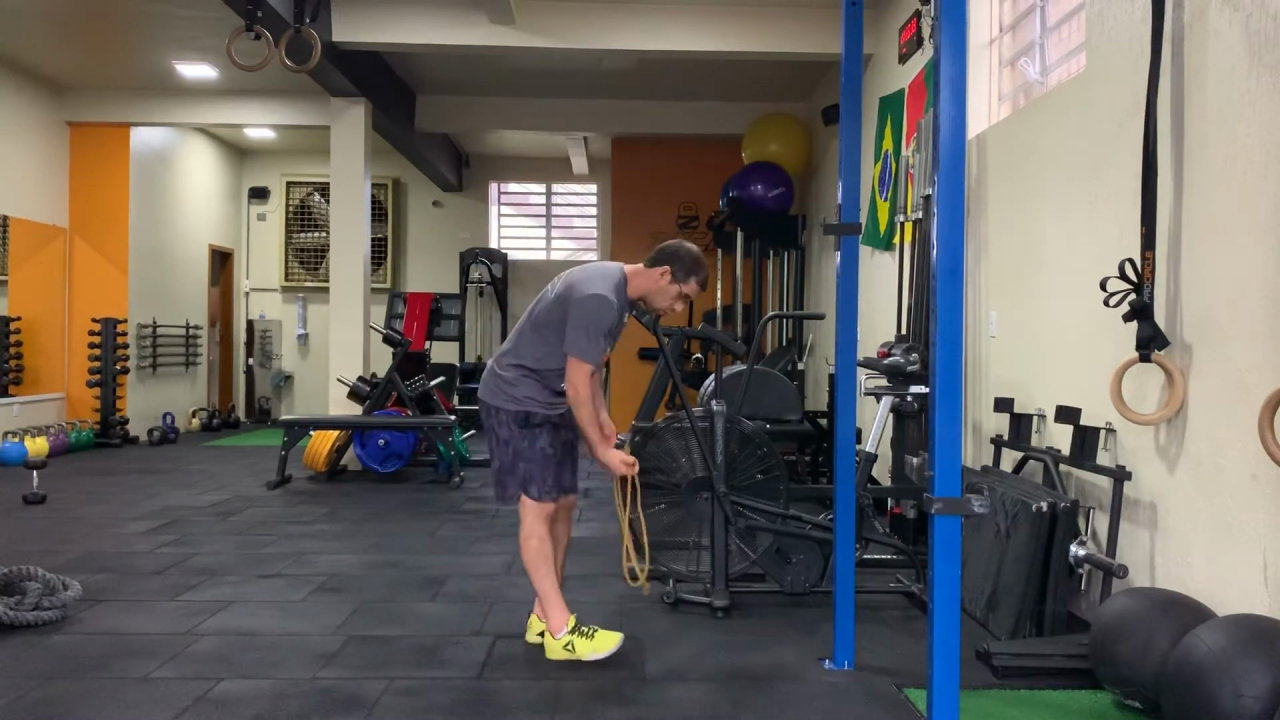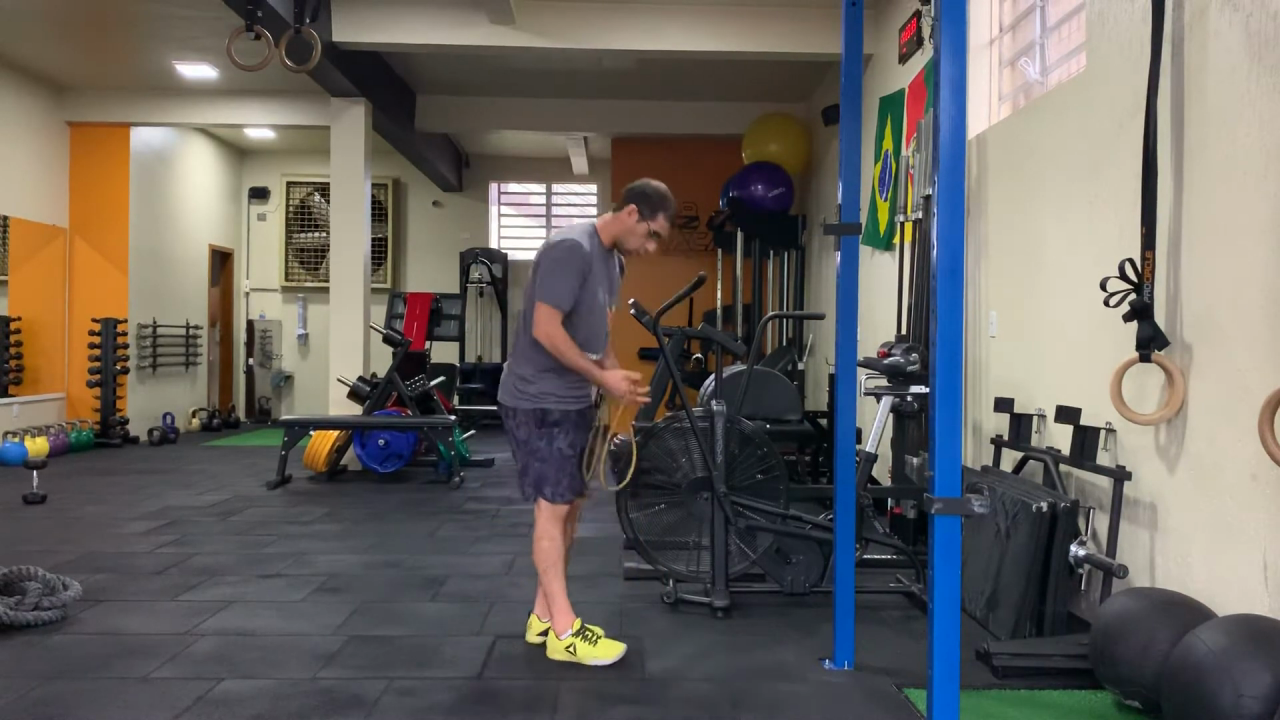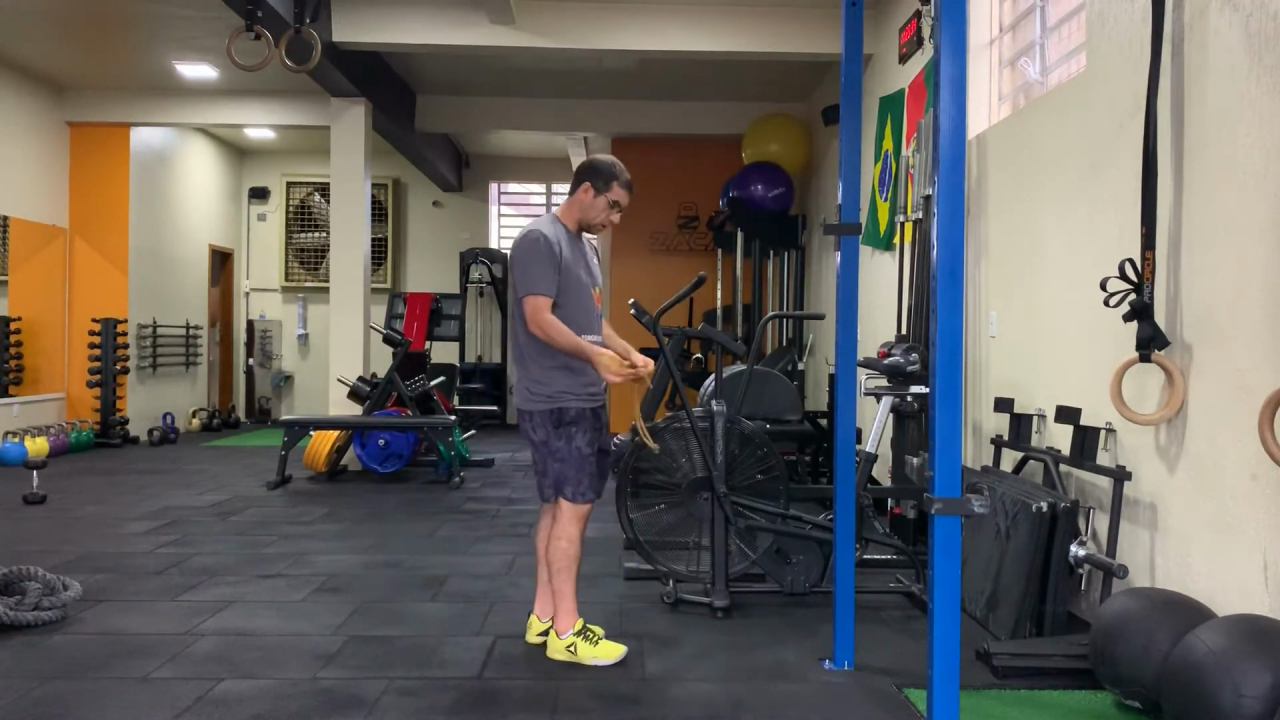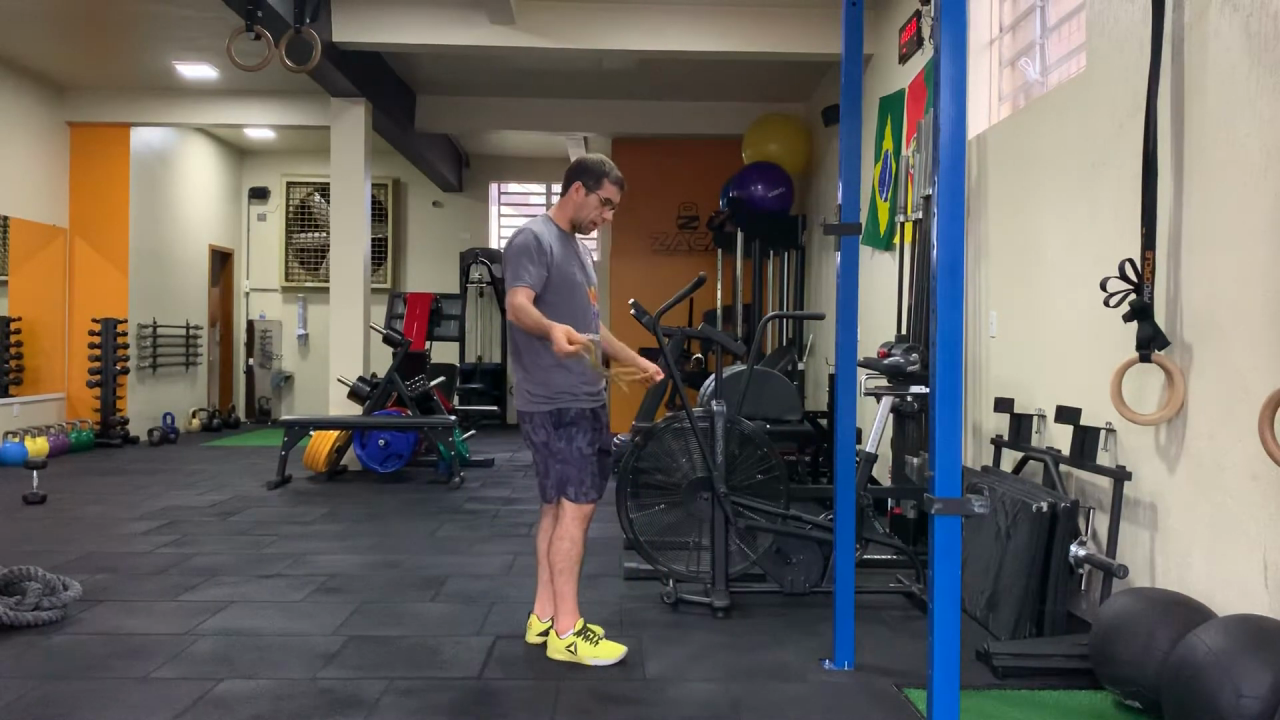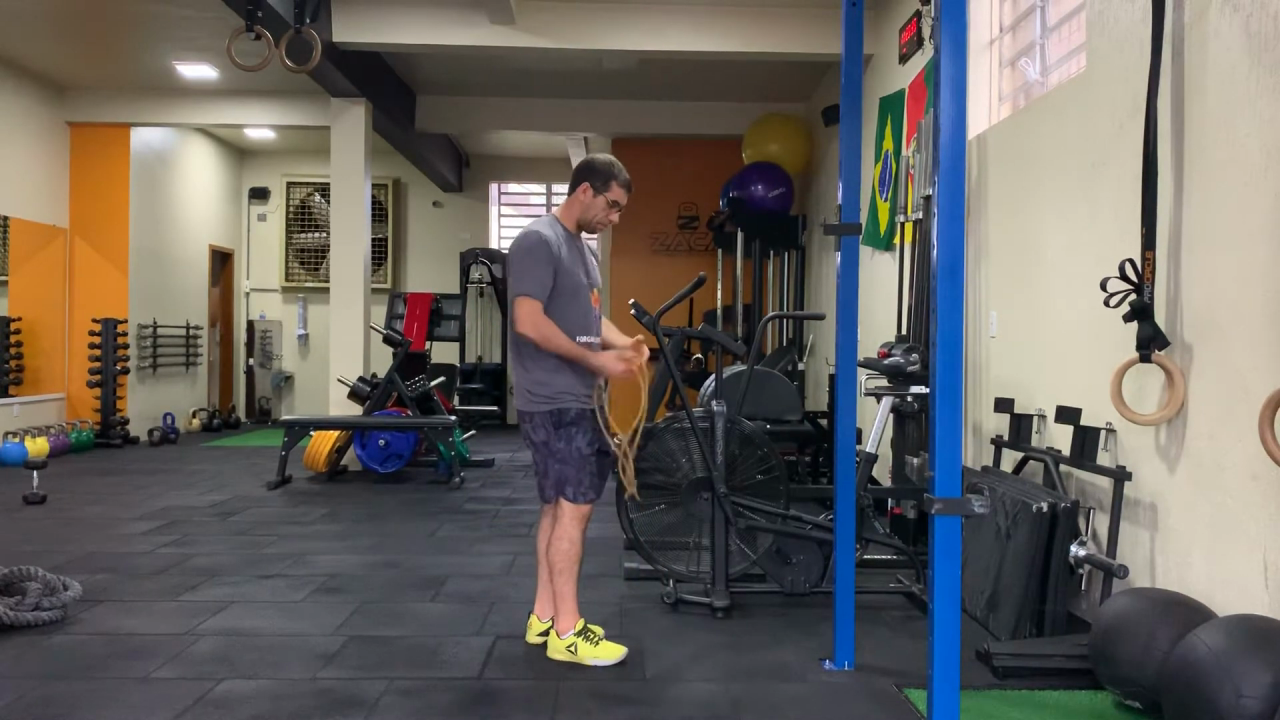
dt=0.5s
person 1, frame 1
left shoulder: (620, 290)
right shoulder: (598, 296)
right elbow: (576, 383)
left wrist: (603, 415)
right wrist: (602, 451)
left hip: (550, 401)
right hip: (516, 399)
left knee: (562, 504)
right knee: (537, 507)
left ankle: (544, 615)
right ankle: (560, 629)
person 1, frame 2
left shoulder: (612, 260)
right shoulder: (570, 248)
right elbow: (546, 329)
left wrist: (617, 372)
right wrist: (601, 378)
left hip: (571, 401)
right hip: (539, 401)
left knee: (564, 506)
right knee: (553, 508)
left ankle: (544, 616)
right ankle: (564, 631)
person 1, frame 3
left shoulder: (586, 247)
right shoulder: (539, 240)
right elbow: (539, 319)
left wrist: (629, 353)
right wrist: (594, 354)
left hip: (583, 399)
right hip: (554, 403)
left knee: (560, 506)
right knee: (572, 508)
left ankle: (544, 616)
right ankle: (565, 631)
person 1, frame 4
left shoulder: (577, 247)
right shoulder: (533, 240)
right elbow: (517, 304)
left wrist: (635, 360)
right wrist: (552, 330)
left hip: (582, 399)
right hip: (554, 404)
left knee: (559, 506)
right knee: (575, 508)
left ankle: (545, 616)
right ankle: (566, 632)
person 1, frame 5
left shoulder: (582, 248)
right shoulder: (538, 241)
right elbow: (529, 321)
left wrist: (622, 342)
right wrist: (596, 359)
left hip: (578, 400)
right hip: (553, 403)
left knee: (560, 506)
right knee: (573, 508)
left ankle: (545, 616)
right ankle: (566, 632)
